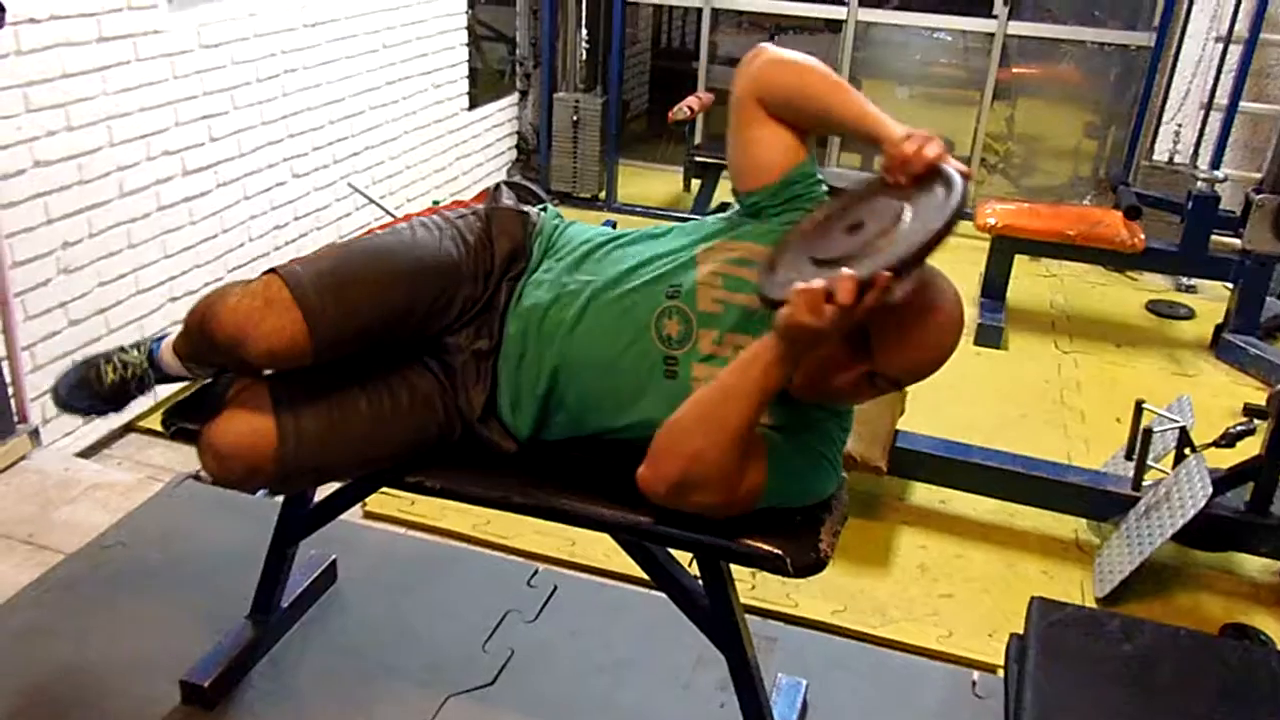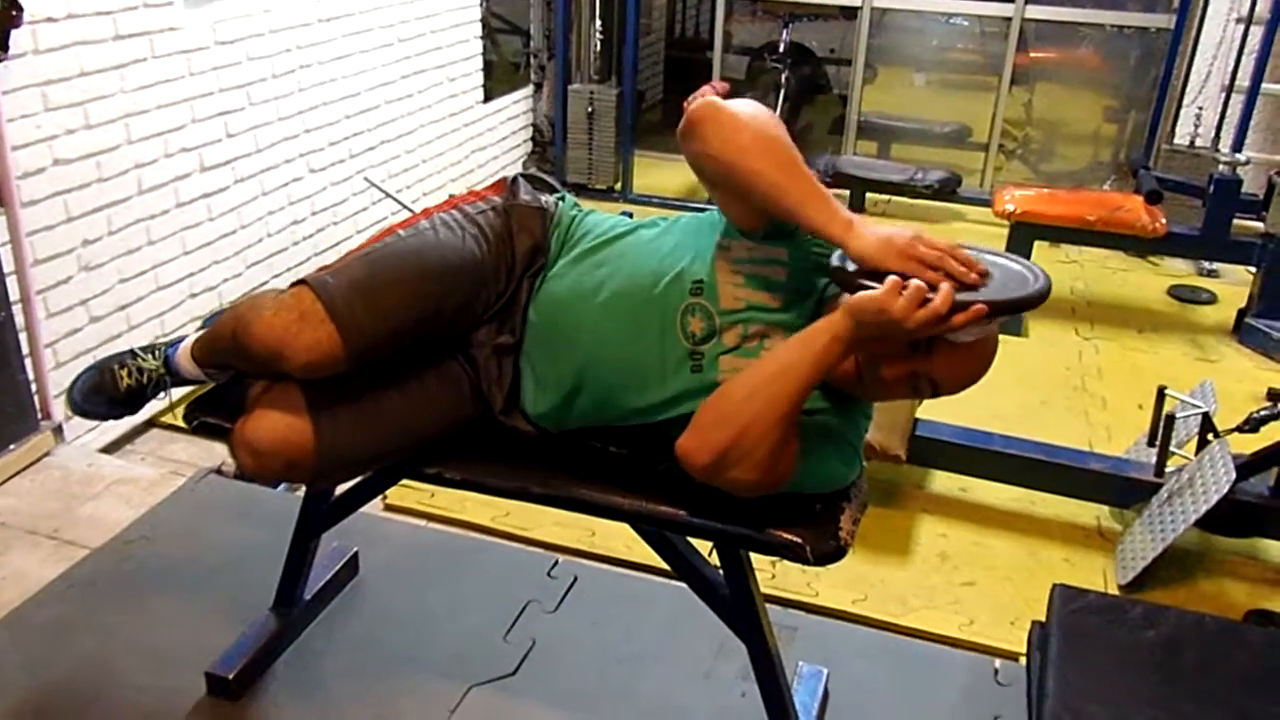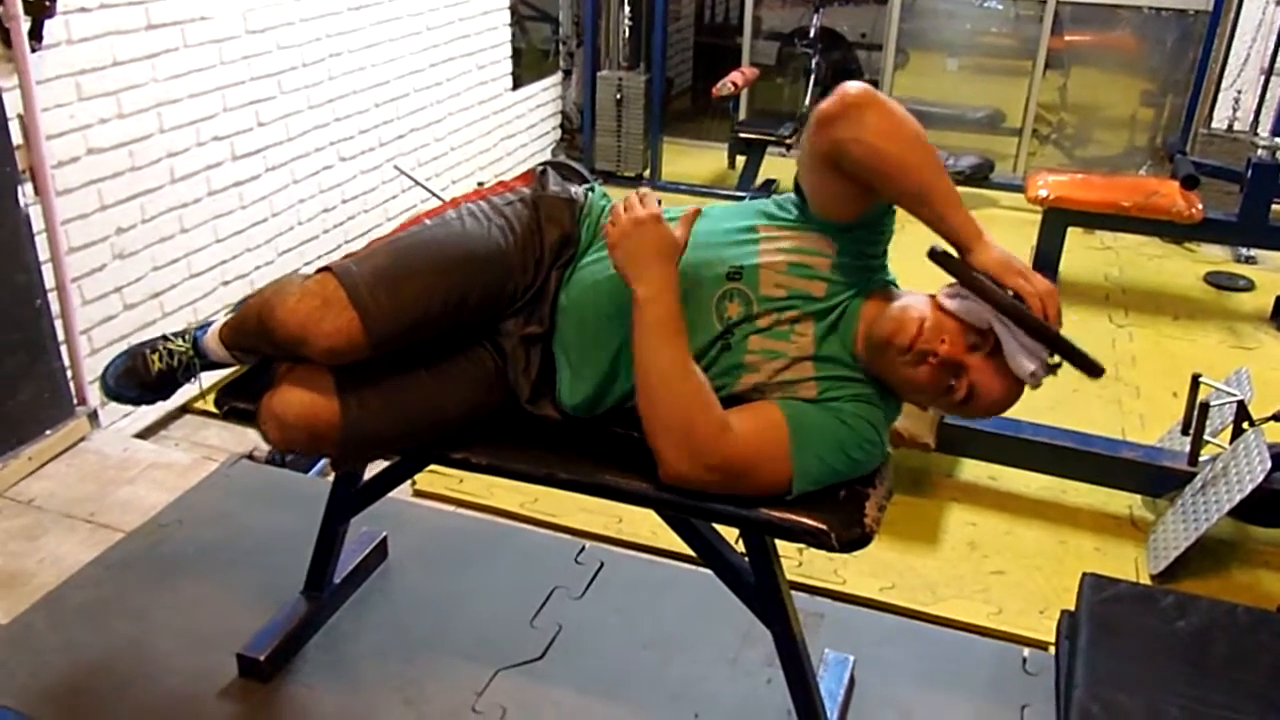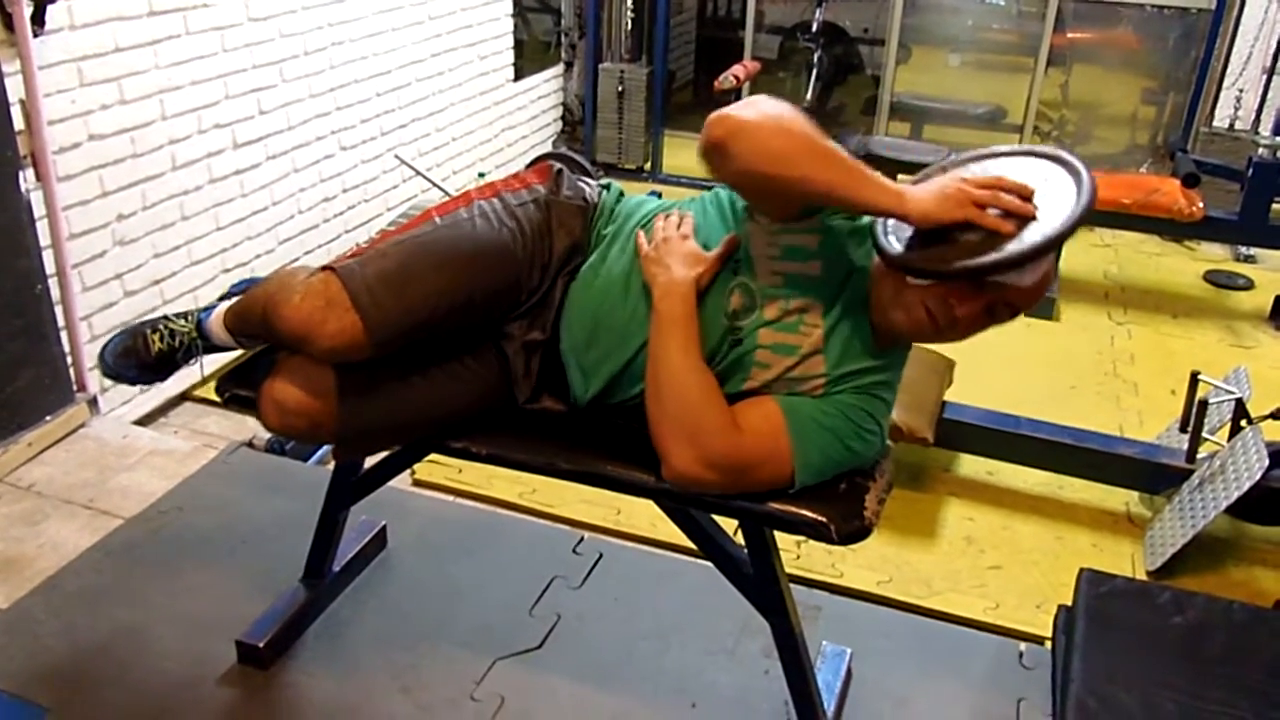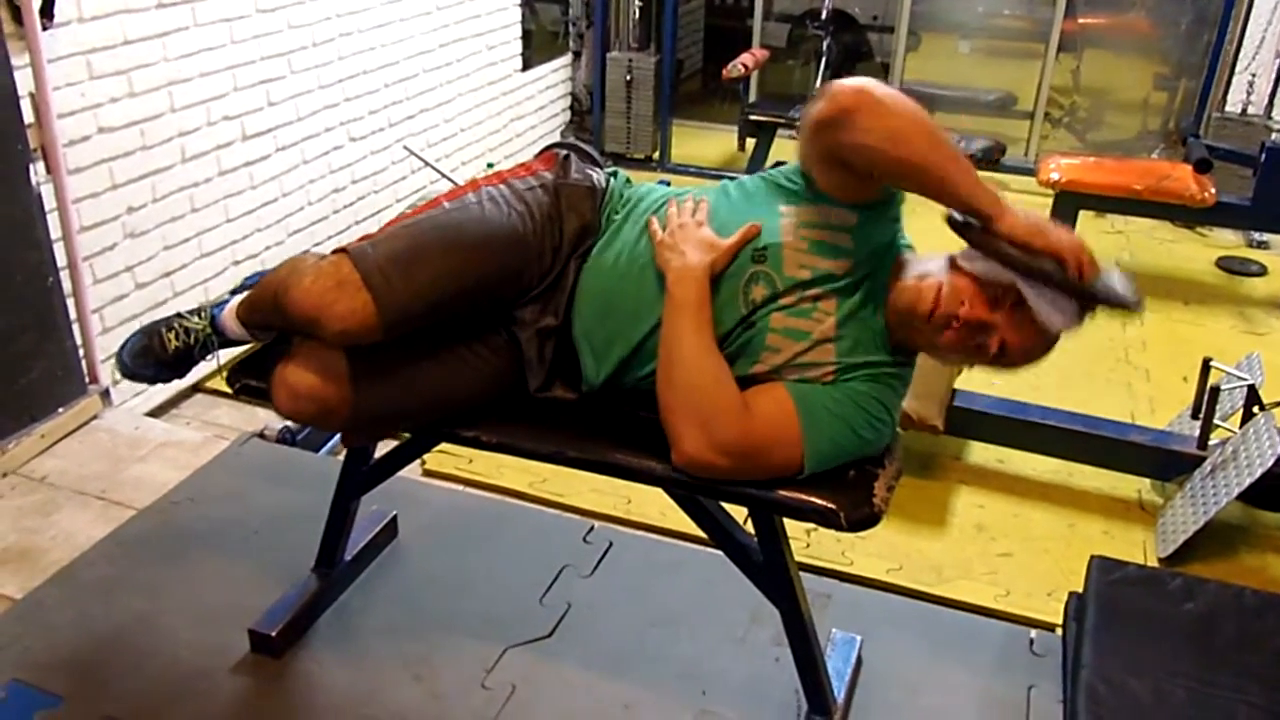
dt=1s
person 1, frame 1
left shoulder: (808, 454)
right shoulder: (795, 234)
left elbow: (670, 478)
right elbow: (761, 72)
left wrist: (781, 352)
right wrist: (888, 133)
left hip: (482, 396)
left knee: (232, 450)
right knee: (251, 325)
left ankle: (227, 382)
right ankle: (178, 356)
person 1, frame 2
left shoulder: (830, 439)
right shoulder: (810, 242)
left elbow: (711, 453)
right elbow: (708, 122)
left wrist: (841, 335)
right wrist: (854, 232)
left hip: (508, 384)
left knee: (267, 445)
right knee: (291, 336)
left ankle: (240, 379)
right ankle: (195, 356)
person 1, frame 3
left shoulder: (848, 430)
right shoulder: (853, 242)
left elbow: (689, 456)
right elbow: (852, 112)
left wrist: (651, 286)
right wrist: (979, 248)
left hip: (532, 369)
left knee: (295, 419)
right knee: (314, 324)
left ankle: (257, 368)
right ankle: (221, 340)
person 1, frame 4
left shoulder: (854, 413)
right shoulder: (847, 212)
left elbow: (696, 458)
right elbow: (731, 134)
left wrist: (673, 291)
right wrist: (909, 196)
left hip: (537, 364)
left knee: (292, 407)
right knee: (320, 318)
left ankle: (265, 325)
right ankle: (226, 319)
person 1, frame 5
left shoulder: (865, 403)
right shoulder: (869, 217)
left elbow: (705, 444)
right elbow: (848, 103)
left wrist: (688, 274)
right wrist: (1001, 209)
left hip: (548, 353)
left knee: (308, 393)
right knee: (334, 302)
left ankle: (295, 307)
right ankle: (244, 313)
